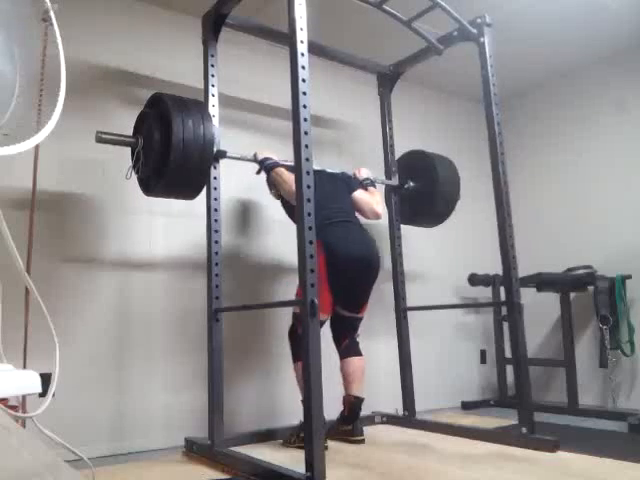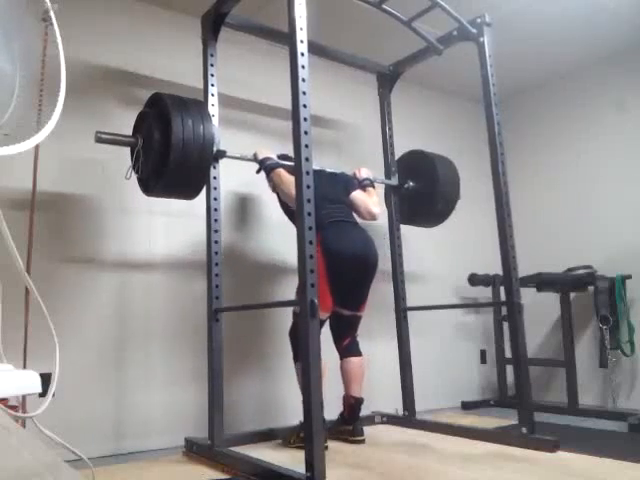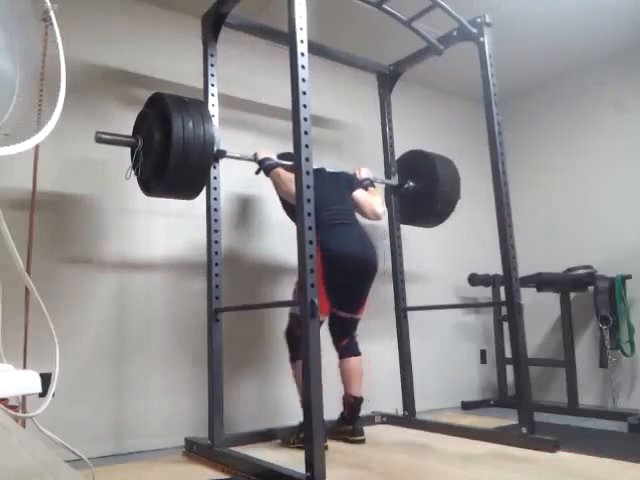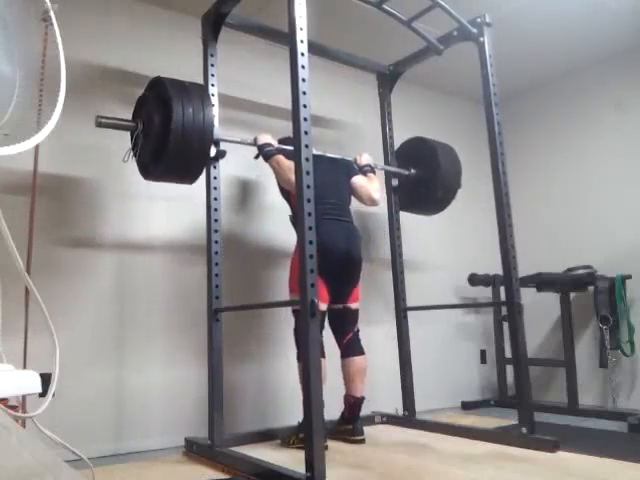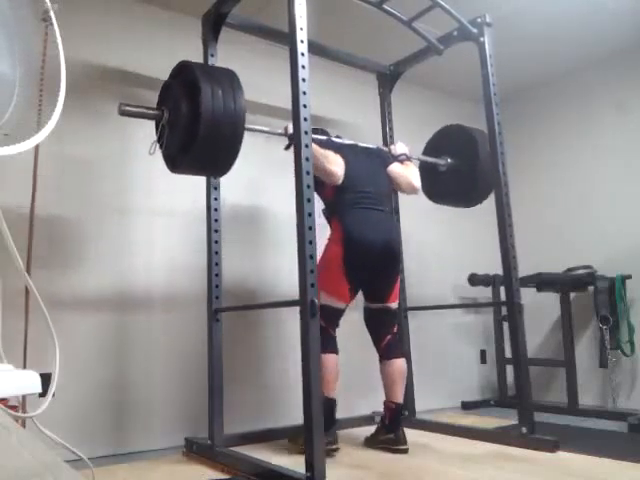
dt=1s
person 1, frame 1
left shoulder: (286, 176)
right shoulder: (341, 178)
left elbow: (296, 193)
right elbow: (376, 210)
left wrist: (269, 164)
right wrist: (367, 181)
left hip: (333, 249)
right hip: (367, 250)
left knee: (302, 336)
right knee: (346, 337)
right ankle: (351, 422)
person 1, frame 2
left shoulder: (285, 176)
right shoulder: (340, 178)
left elbow: (295, 197)
right elbow: (372, 211)
left wrist: (269, 164)
right wrist: (366, 182)
left hip: (332, 247)
right hip: (365, 248)
left knee: (303, 335)
right knee: (346, 336)
right ankle: (351, 422)
person 1, frame 3
left shoulder: (288, 177)
right shoulder: (342, 177)
left elbow: (294, 192)
right elbow: (377, 211)
left wrist: (268, 163)
right wrist: (366, 182)
left hip: (331, 251)
right hip: (365, 250)
left knee: (299, 335)
right knee: (345, 338)
right ankle: (351, 421)
person 1, frame 4
left shoulder: (287, 158)
right shoulder: (342, 164)
left elbow: (295, 181)
right elbow: (373, 196)
left wrist: (268, 149)
right wrist: (367, 167)
left hip: (319, 242)
right hip: (351, 242)
right knee: (348, 333)
right ankle: (352, 421)
person 1, frame 5
left shoulder: (323, 148)
right shoulder: (376, 153)
left elbow: (334, 173)
right elbow: (413, 184)
right wrist: (402, 156)
left hip: (353, 236)
right hip: (389, 236)
left knee: (323, 328)
right knee: (386, 333)
left ankle: (324, 427)
right ankle: (393, 428)
